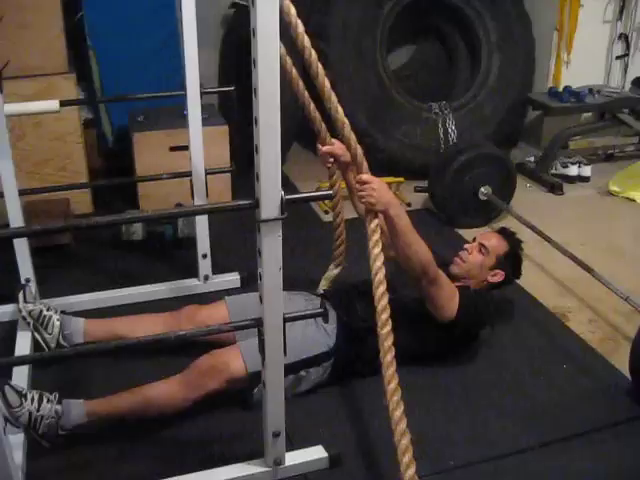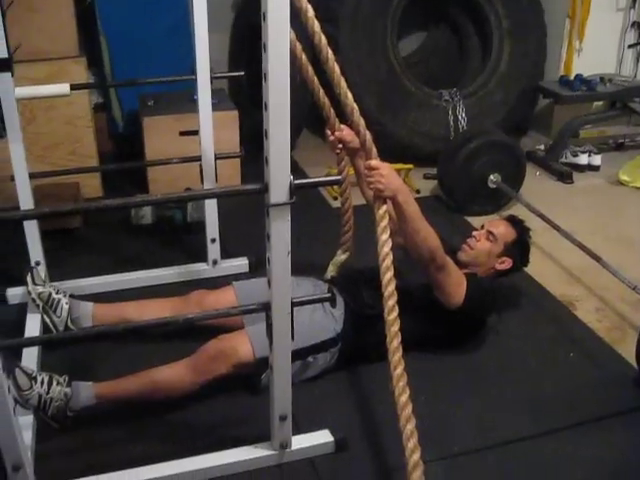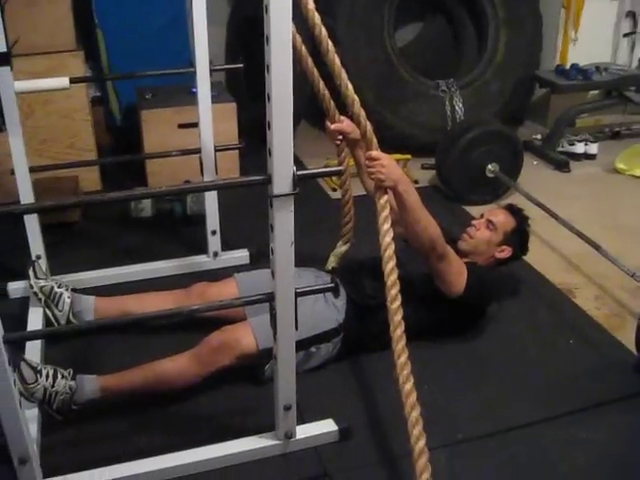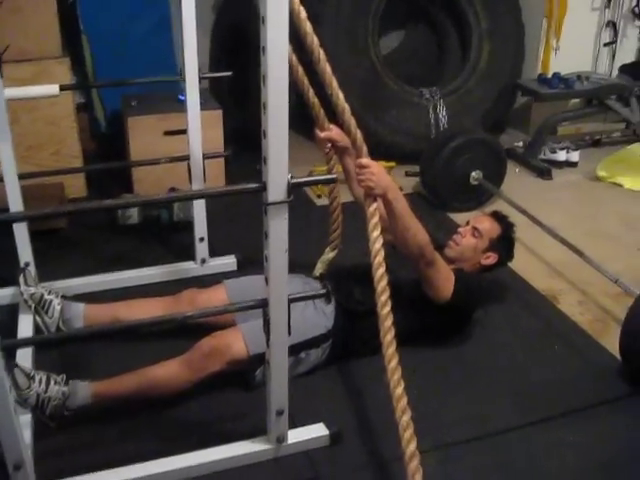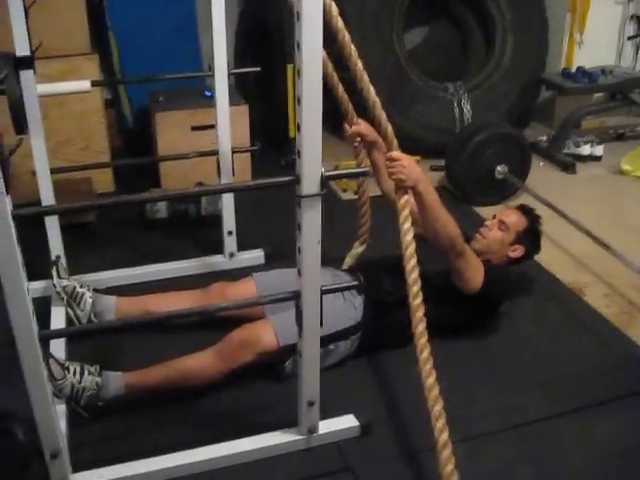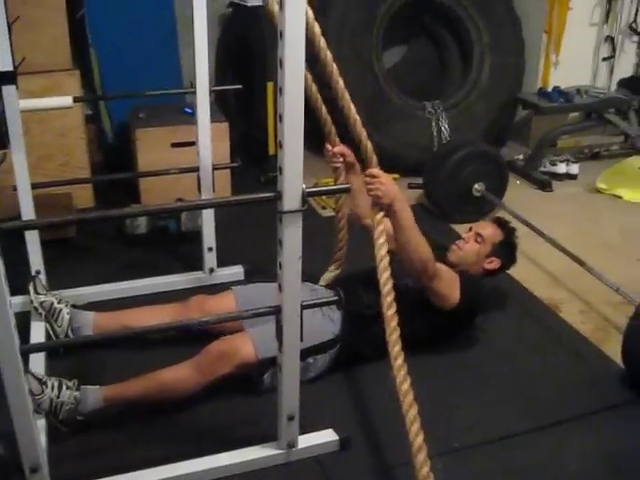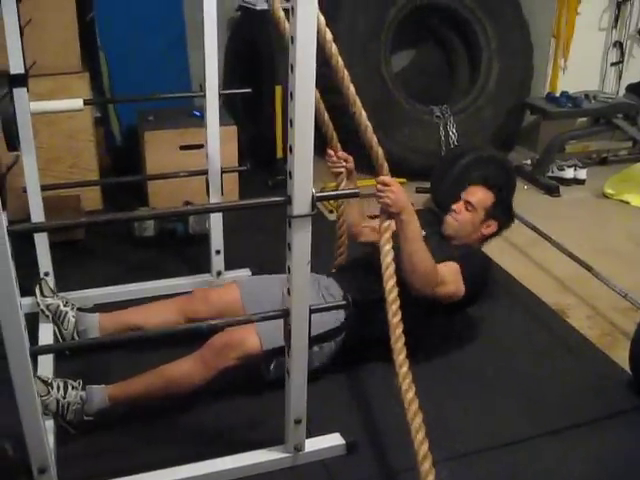
dt=0.3s
person 1, frame 1
left shoulder: (466, 311)
right shoulder: (443, 277)
left elbow: (423, 273)
right elbow: (385, 237)
left wrist: (392, 207)
right wrist: (348, 169)
left hip: (335, 342)
right hip: (321, 305)
left knee: (210, 371)
right knee: (192, 316)
left ankle: (62, 415)
right ankle: (65, 330)
person 1, frame 2
left shoulder: (473, 299)
right shoulder: (448, 265)
left elbow: (432, 261)
right elbow: (392, 224)
left wrist: (401, 193)
right wrist: (358, 156)
left hip: (343, 328)
right hip: (329, 291)
left knee: (219, 356)
right knee: (199, 302)
left ankle: (71, 397)
right ankle: (75, 314)
person 1, frame 3
left shoulder: (473, 289)
right shoulder: (446, 256)
left elbow: (433, 249)
right elbow: (393, 212)
left wrist: (402, 183)
right wrist: (357, 146)
left hip: (344, 318)
right hip: (329, 281)
left knee: (221, 347)
right knee: (201, 294)
left ankle: (75, 389)
right ankle: (77, 307)
person 1, frame 4
left shoulder: (459, 293)
right shoulder: (434, 260)
left elbow: (421, 256)
right elbow: (377, 215)
left wrist: (391, 191)
right wrist: (345, 153)
left hip: (333, 324)
right hip: (318, 288)
left knee: (212, 353)
right knee: (190, 301)
left ankle: (69, 395)
right ankle: (68, 316)
person 1, frame 5
left shoulder: (488, 284)
right shoulder: (461, 252)
left elbow: (452, 248)
right elbow: (402, 204)
left wrist: (422, 183)
right wrist: (374, 146)
left hip: (361, 317)
right hip: (345, 281)
left knee: (242, 345)
right knee: (220, 293)
left ankle: (103, 386)
right ankle: (100, 308)
person 1, frame 6
left shoulder: (464, 294)
right shoulder: (438, 261)
left elbow: (424, 271)
right elbow: (371, 223)
left wrist: (398, 203)
right wrist: (352, 170)
left hip: (341, 328)
right hip: (323, 295)
left knee: (220, 356)
right knee: (199, 307)
left ankle: (81, 401)
right ankle: (78, 323)
person 1, frame 7
left shoulder: (471, 266)
right shoulder: (435, 225)
left elbow: (423, 284)
right elbow: (358, 229)
left wrist: (405, 214)
right wrist: (349, 181)
left hip: (343, 315)
right hip: (325, 283)
left knee: (225, 347)
right knee: (202, 301)
left ankle: (88, 401)
right ankle: (84, 325)
